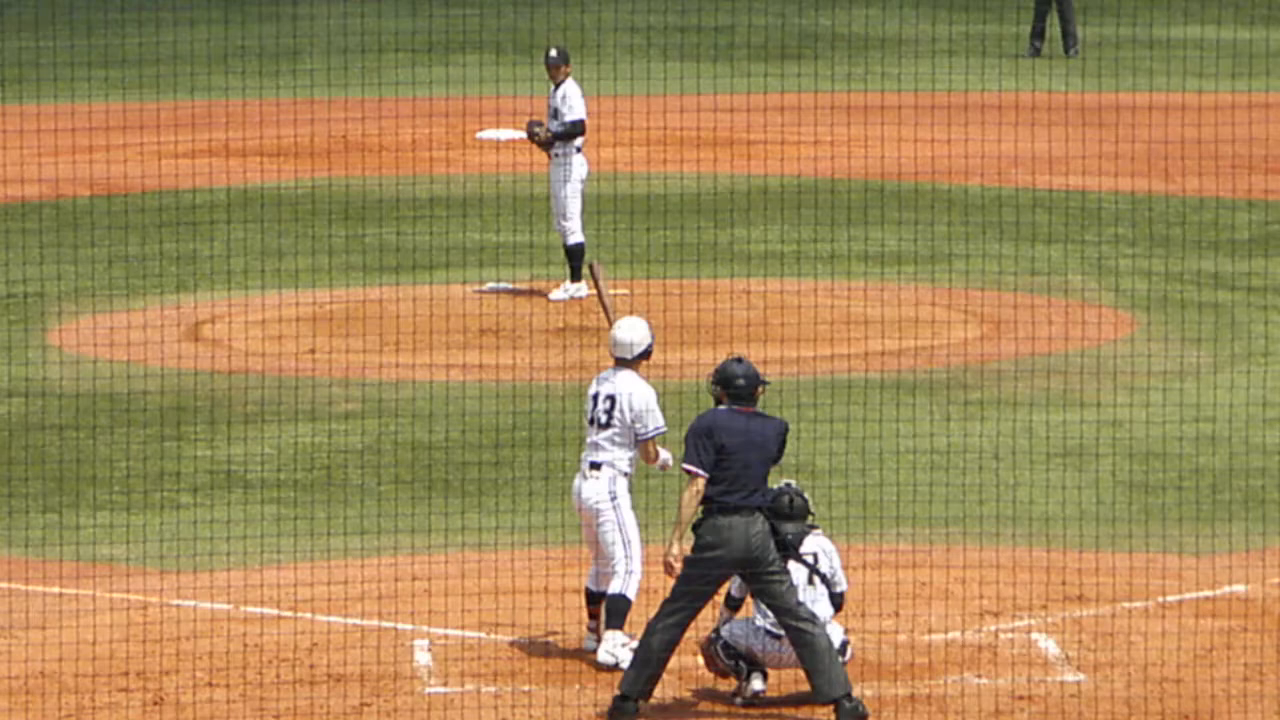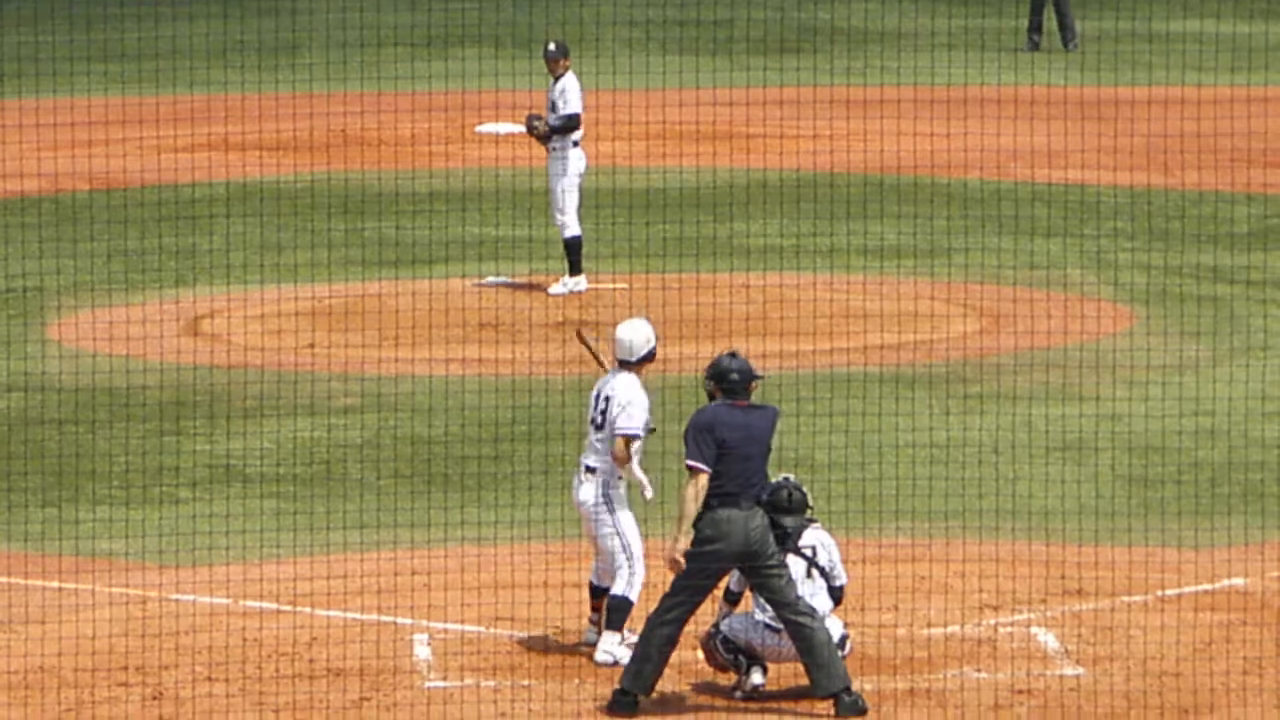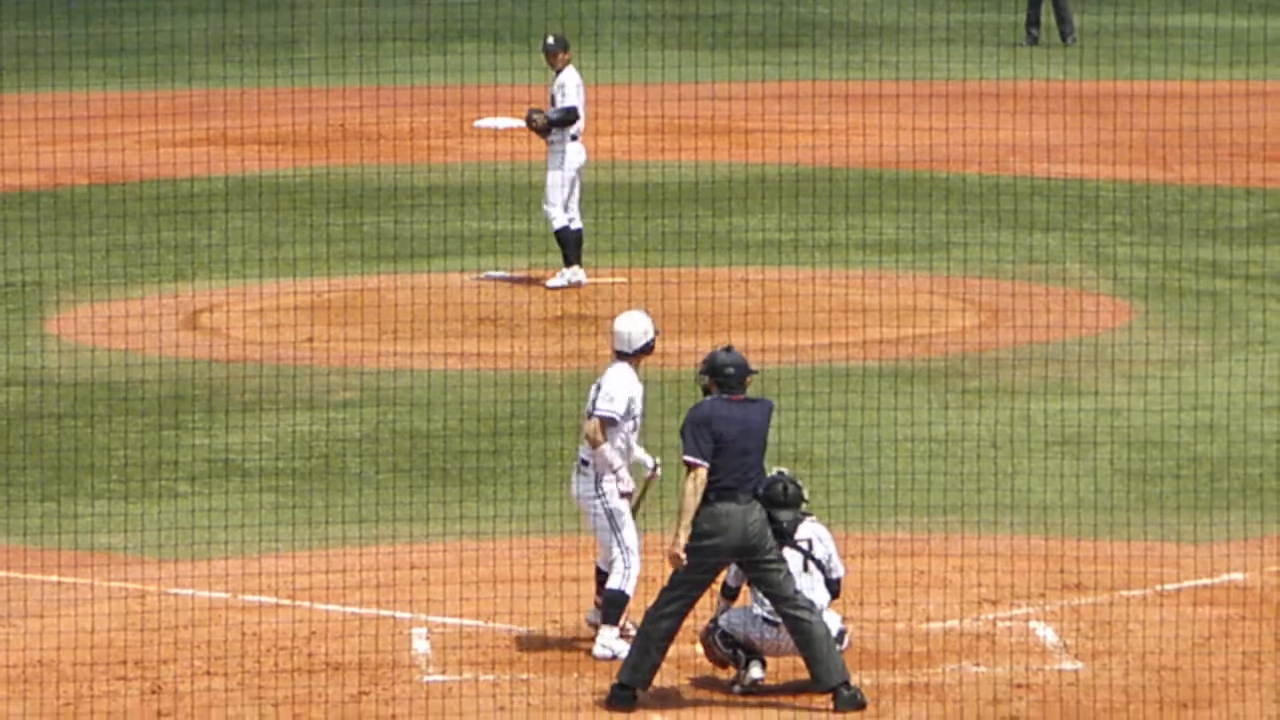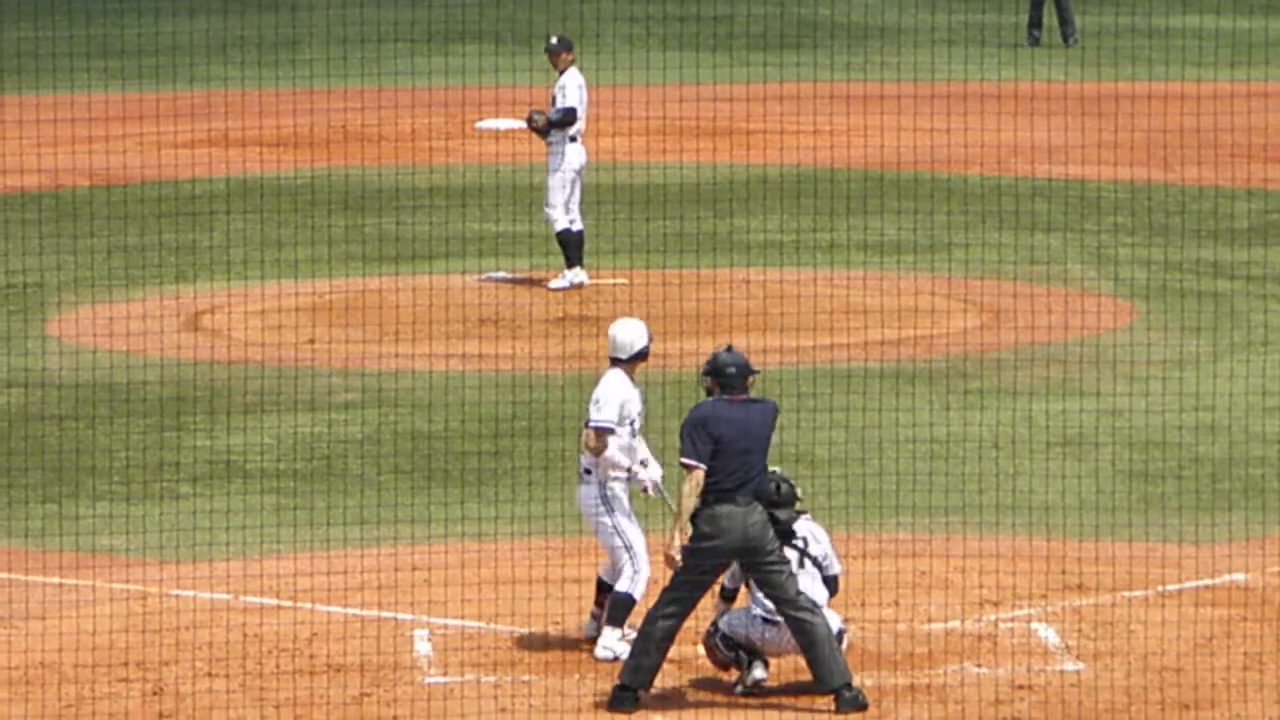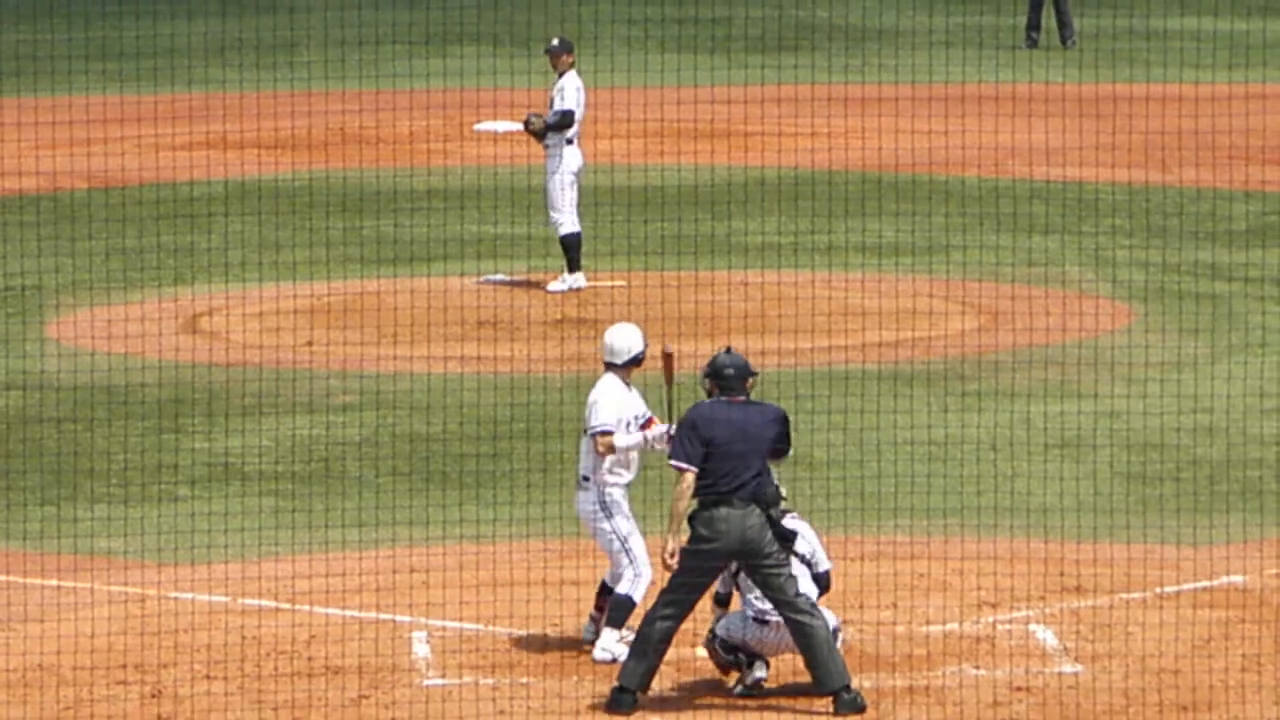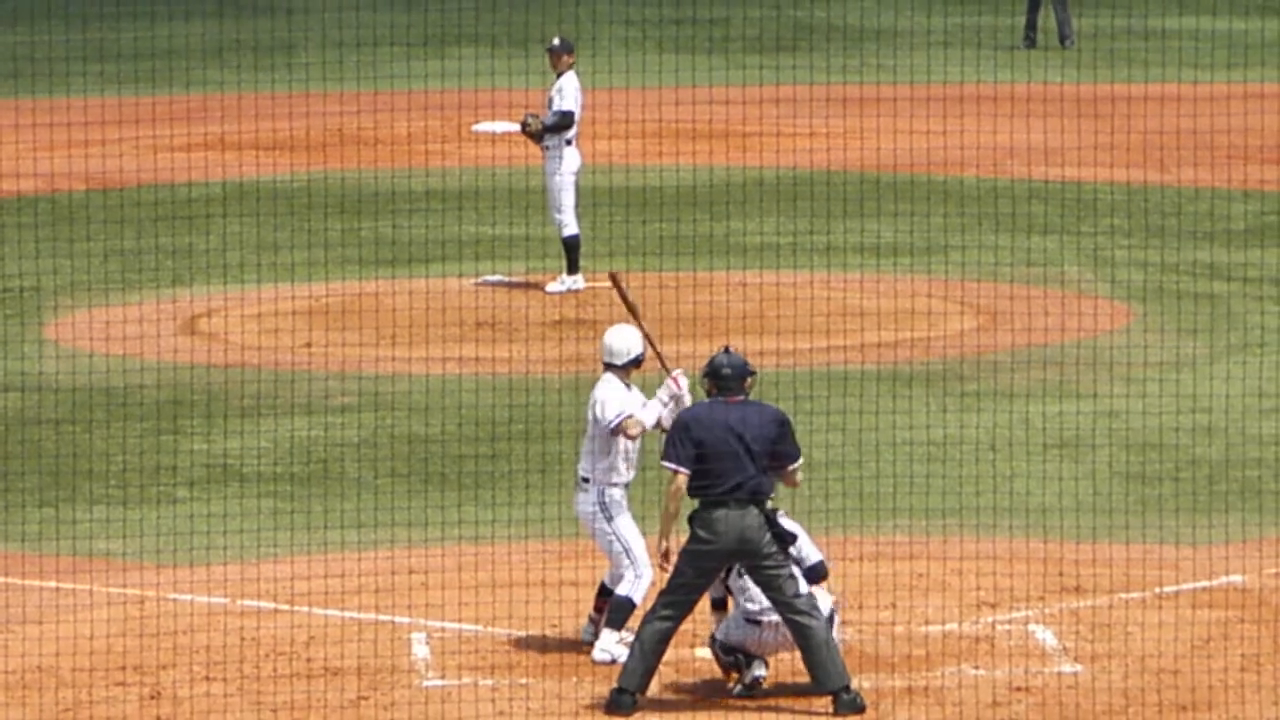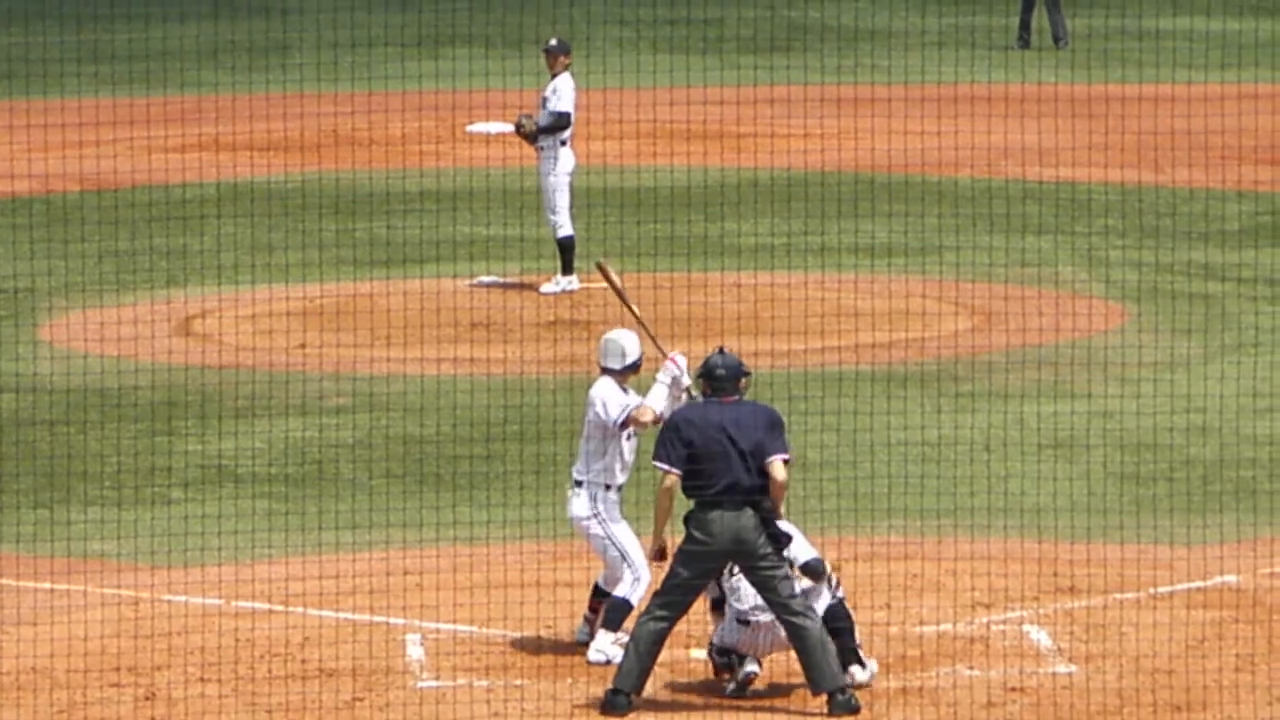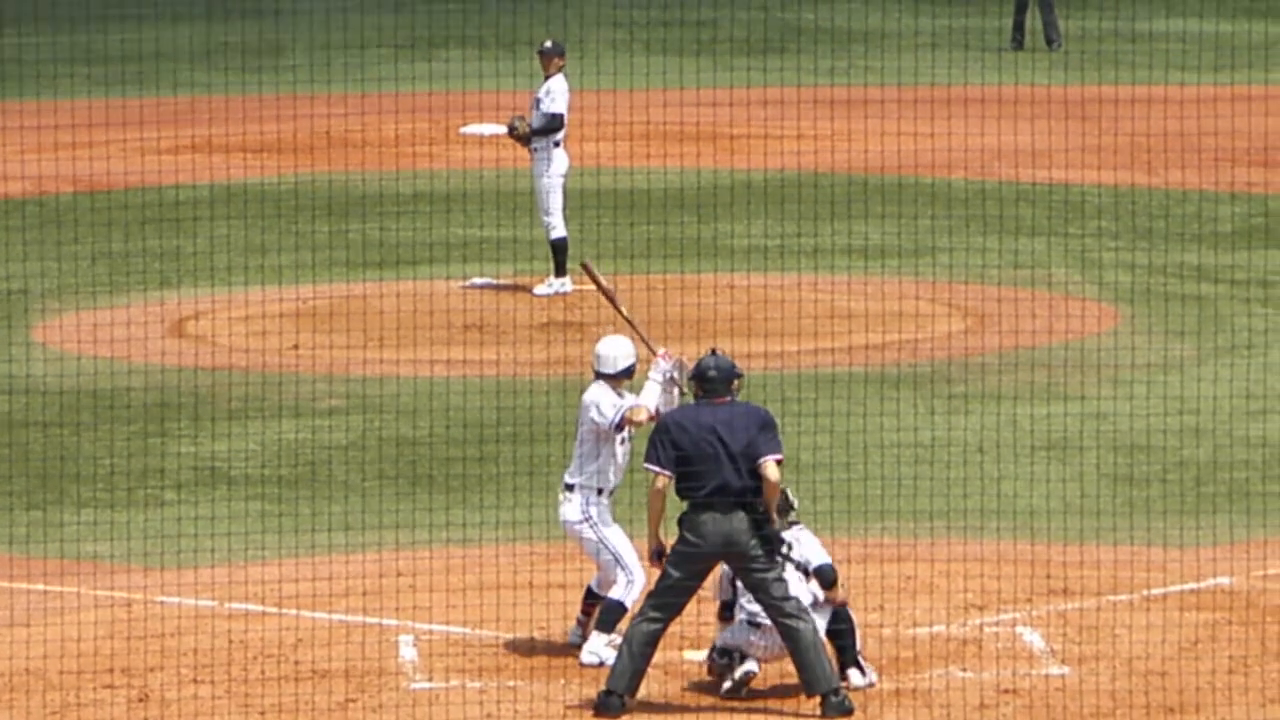
dt=0.2s
person 1, frame 1
left shoulder: (708, 423)
right shoulder: (776, 428)
left elbow: (696, 487)
left wrist: (675, 541)
left hip: (717, 532)
right hip: (759, 533)
left knee: (671, 619)
right knee: (799, 618)
person 1, frame 2
left shoulder: (706, 419)
right shoulder: (768, 417)
left elbow: (699, 482)
left wrist: (681, 537)
left hip: (716, 526)
right hip: (757, 526)
left knee: (671, 613)
right knee: (797, 612)
person 1, frame 3
left shoulder: (703, 414)
right shoulder: (764, 410)
left elbow: (698, 477)
left wrist: (680, 533)
left hip: (714, 520)
right hip: (754, 519)
left knee: (669, 607)
right knee: (795, 605)
left ankle: (626, 688)
right ankle: (841, 688)
person 1, frame 4
left shoulder: (702, 415)
right shoulder: (768, 412)
left elbow: (695, 479)
left wrist: (677, 533)
left hip: (714, 521)
right hip: (757, 521)
left knee: (669, 608)
right knee: (799, 607)
left ankle: (628, 690)
right ankle: (843, 690)
person 1, frame 5
left shoulder: (697, 417)
right shoulder: (774, 416)
left elbow: (686, 482)
left wrist: (672, 537)
left hip: (712, 524)
right hip: (758, 523)
left knee: (667, 610)
right knee: (800, 609)
left ankle: (626, 691)
right ankle: (842, 692)
person 1, frame 6
left shoulder: (691, 419)
right shoulder: (773, 418)
left elbow: (679, 484)
right elbow: (793, 477)
left wrist: (664, 537)
left hip: (710, 525)
right hip: (757, 523)
left knee: (665, 611)
right knee: (800, 610)
person 1, frame 7
left shoulder: (682, 419)
right shoulder: (765, 416)
left elbow: (669, 483)
right elbow: (778, 477)
left wrist: (658, 536)
right wrist: (774, 512)
left hip: (706, 525)
right hip: (753, 524)
left knee: (661, 611)
right knee: (795, 610)
person 1, frame 8
left shoulder: (673, 421)
right shoulder: (757, 417)
left elbow: (660, 484)
right elbow: (771, 476)
left wrist: (654, 537)
right wrist: (769, 514)
left hip: (697, 527)
right hip: (745, 525)
left knee: (654, 613)
right knee: (789, 612)
person 2, frame 1
left shoulder: (600, 381)
right shoulder: (641, 390)
right elbow: (649, 453)
right wrist: (665, 459)
left hip: (586, 481)
right hip: (610, 485)
left knee: (603, 562)
right knee: (627, 567)
left ankle: (597, 634)
right ankle: (611, 646)
person 2, frame 2
left shoulder: (607, 382)
right shoulder: (633, 393)
right elbow: (619, 452)
right wrist: (642, 482)
left hip: (588, 485)
right hip: (607, 489)
left knee: (606, 561)
right knee: (631, 568)
left ankle: (598, 628)
right ankle: (609, 645)
person 2, frame 3
left shoulder: (619, 376)
right shoulder: (622, 381)
right elbow: (593, 432)
left wrist: (643, 459)
right wrist: (621, 474)
left hip: (597, 479)
right hip: (601, 482)
left knee: (613, 549)
right knee: (627, 561)
left ankle: (603, 613)
right ankle: (607, 640)
person 2, frame 4
left shoulder: (628, 386)
right shoulder: (613, 388)
left elbow: (632, 437)
right elbow: (593, 442)
left wrist: (650, 465)
right wrist: (634, 468)
left hip: (610, 488)
right hip: (603, 489)
left knee: (621, 559)
right knee: (636, 566)
left ankle: (600, 622)
right ankle: (608, 641)
person 2, frame 5
left shoulder: (628, 392)
right shoulder: (608, 394)
left elbow: (649, 428)
right elbow: (603, 446)
left wrist: (663, 433)
right wrist: (647, 436)
left hip: (611, 494)
right hip: (602, 496)
left knee: (623, 564)
right knee: (638, 570)
left ankle: (598, 626)
right ankle: (607, 644)
person 2, frame 6
left shoulder: (627, 390)
right shoulder: (608, 391)
left elbow: (667, 422)
right elbow: (632, 430)
left wrist: (677, 397)
right wrist: (664, 395)
left hip: (609, 495)
right hip: (601, 497)
left knee: (623, 564)
right knee: (639, 571)
left ankle: (596, 628)
right ankle: (607, 645)
person 2, frame 7
left shoulder: (621, 393)
right shoulder: (604, 393)
left elbow: (665, 417)
right elbow: (644, 418)
left wrist: (677, 386)
right wrist: (663, 378)
left hip: (599, 499)
right hip: (593, 502)
left knee: (618, 565)
right knee: (636, 574)
left ankle: (590, 628)
right ankle: (602, 646)
person 2, frame 8
left shoulder: (615, 396)
right shoulder: (598, 397)
left elbow: (662, 411)
right elbow: (639, 417)
left wrist: (668, 381)
right wrist: (655, 376)
left hip: (590, 503)
right hip: (585, 505)
left knee: (612, 568)
right knee: (631, 576)
left ankle: (583, 630)
right ankle: (595, 647)
person 3, frame 1
left shoulder: (570, 91)
right shoulder: (555, 91)
left elbow: (578, 128)
left wrist: (550, 136)
right wrist: (545, 138)
left hip: (569, 162)
right hip: (558, 162)
left knee: (570, 223)
right knee: (563, 224)
left ankle: (576, 283)
right ankle: (575, 282)
person 3, frame 2
left shoulder: (568, 85)
right shoulder: (557, 84)
left elbow: (574, 121)
left wrist: (548, 130)
right wrist: (545, 130)
left hip: (567, 157)
right hip: (560, 156)
left knee: (565, 217)
right knee: (568, 217)
left ankle: (574, 277)
right ankle: (576, 275)
person 3, frame 3
left shoulder: (567, 79)
right shoulder: (563, 78)
left elbow: (571, 115)
left wrist: (546, 122)
right wrist: (546, 125)
left hip: (565, 151)
right hip: (566, 149)
left knee: (553, 208)
right knee: (570, 211)
left ankle: (572, 267)
right ankle: (575, 269)
person 3, frame 4
left shoulder: (569, 80)
right shoulder: (571, 79)
left elbow: (570, 116)
left wrist: (546, 123)
right wrist: (547, 125)
left hip: (565, 151)
right hip: (570, 150)
left knee: (555, 211)
right knee: (571, 212)
left ankle: (573, 269)
right ankle: (576, 270)
person 3, frame 5
left shoulder: (568, 82)
right shoulder: (567, 82)
left elbow: (567, 118)
left wrist: (543, 126)
right wrist: (543, 130)
left hip: (562, 154)
right hip: (562, 153)
left knee: (560, 215)
right knee: (568, 214)
left ankle: (573, 274)
right ankle: (574, 273)
person 3, frame 6
left shoulder: (567, 83)
right shoulder: (561, 83)
left elbow: (567, 119)
left wrist: (541, 128)
right wrist: (540, 131)
left hip: (561, 155)
right hip: (556, 154)
left knee: (564, 216)
right knee: (564, 216)
left ankle: (573, 276)
right ankle: (572, 274)
person 3, frame 7
left shoulder: (563, 84)
right shoulder: (555, 84)
left elbow: (563, 120)
left wrist: (536, 130)
right wrist: (534, 131)
left hip: (556, 156)
right hip: (550, 155)
left knee: (559, 216)
right knee: (558, 216)
left ankle: (568, 277)
right ankle: (567, 275)
person 3, frame 8
left shoulder: (556, 85)
right shoulder: (548, 86)
left elbow: (556, 122)
left wrist: (530, 132)
right wrist: (529, 133)
left hip: (550, 157)
right hip: (543, 157)
left knee: (553, 218)
right knee: (552, 217)
left ankle: (561, 279)
right ankle: (560, 277)
person 4, frame 1
right shoulder: (823, 545)
left elbow: (733, 601)
right elbow: (837, 602)
left wrist: (719, 632)
left hip: (769, 647)
left knee: (716, 641)
right knee: (839, 640)
left ankle: (752, 676)
person 4, frame 2
right shoulder: (821, 537)
left elbow: (732, 596)
right elbow: (837, 595)
left wrist: (718, 627)
left hip: (768, 640)
left knee: (717, 635)
right knee: (838, 634)
left ankle: (751, 670)
person 4, frame 3
right shoulder: (818, 531)
left elbow: (729, 591)
right elbow: (835, 589)
left wrist: (717, 623)
left hip: (766, 634)
left knee: (716, 631)
right knee: (836, 627)
left ankle: (750, 664)
person 4, frame 4
right shoulder: (813, 529)
left elbow: (728, 592)
right elbow: (832, 585)
left wrist: (718, 624)
left hip: (765, 634)
left knee: (716, 633)
right knee: (835, 628)
left ankle: (752, 665)
person 4, frame 5
right shoulder: (798, 527)
left elbow: (721, 597)
right elbow: (824, 583)
left wrist: (716, 631)
left hip: (759, 633)
left knee: (718, 635)
right knee: (829, 629)
left ankle: (752, 666)
person 4, frame 6
right shoulder: (783, 526)
left elbow: (716, 601)
right elbow: (819, 572)
left wrist: (719, 632)
left hip: (753, 635)
left knee: (720, 639)
right knee: (825, 603)
left ankle: (753, 666)
person 4, frame 7
right shoulder: (779, 529)
left elbow: (716, 603)
right elbow: (815, 570)
left wrist: (719, 637)
left hip: (747, 635)
left knee: (719, 646)
right knee: (827, 589)
left ankle: (742, 664)
right ankle: (855, 665)
person 4, frame 8
right shoulder: (800, 536)
left elbow: (726, 608)
right elbow: (828, 576)
left wrist: (723, 644)
right wrist: (835, 596)
left hip: (757, 640)
left knee: (719, 656)
right knee: (835, 605)
left ankle: (740, 666)
right ankle: (855, 671)
